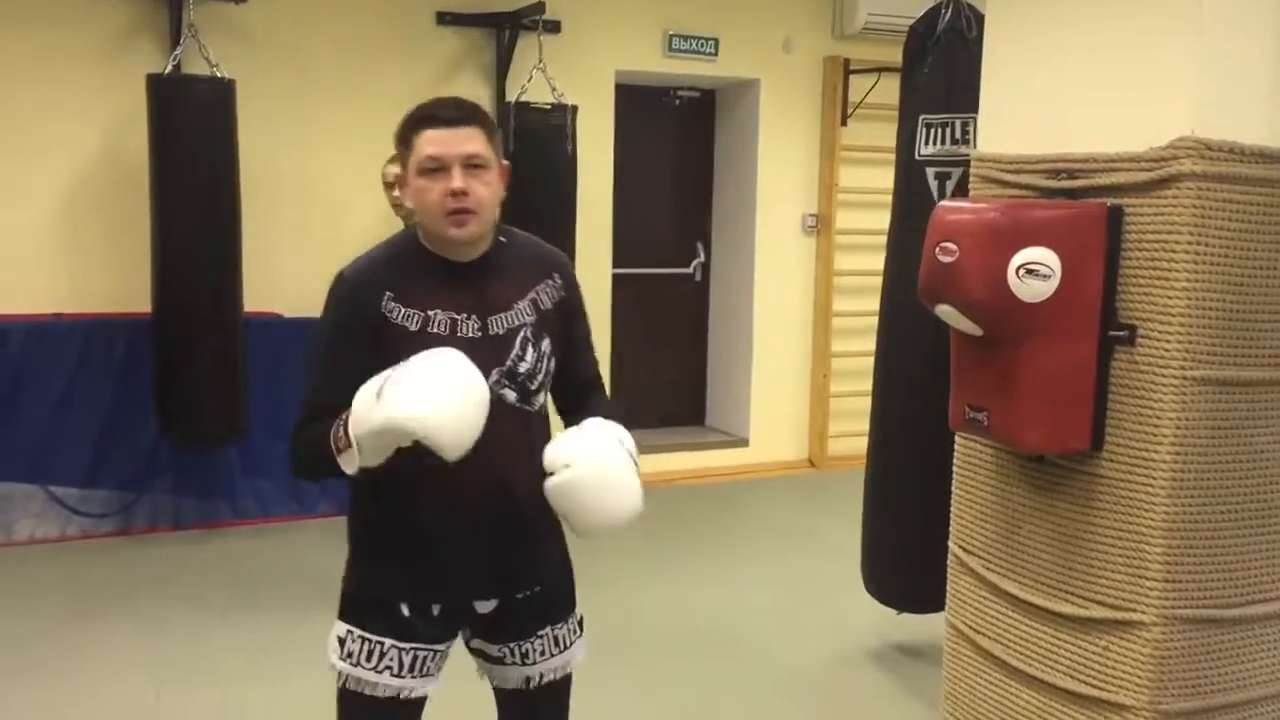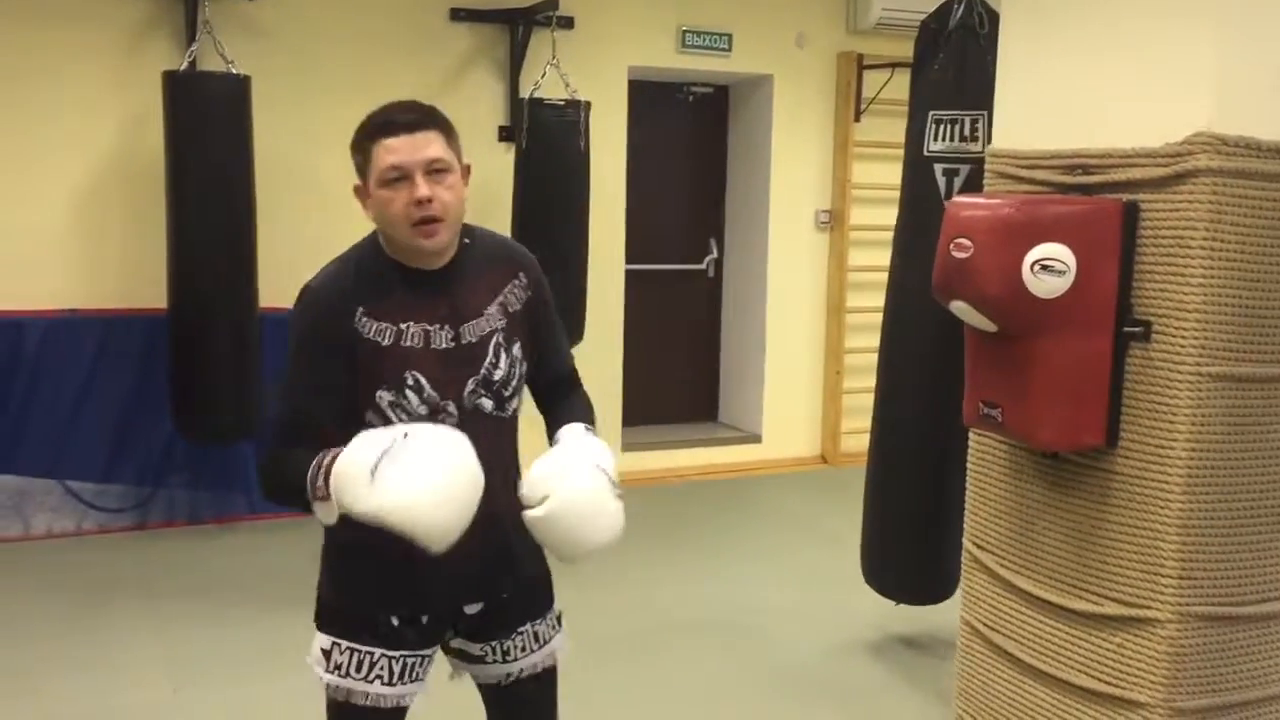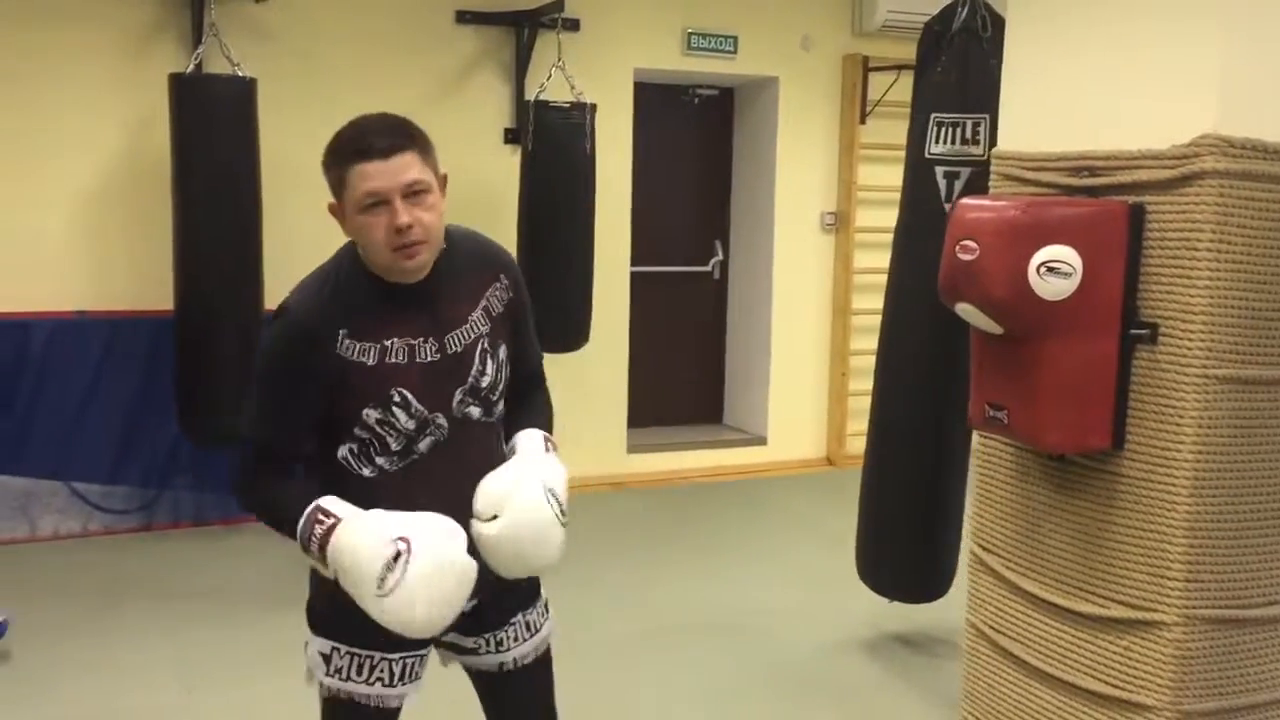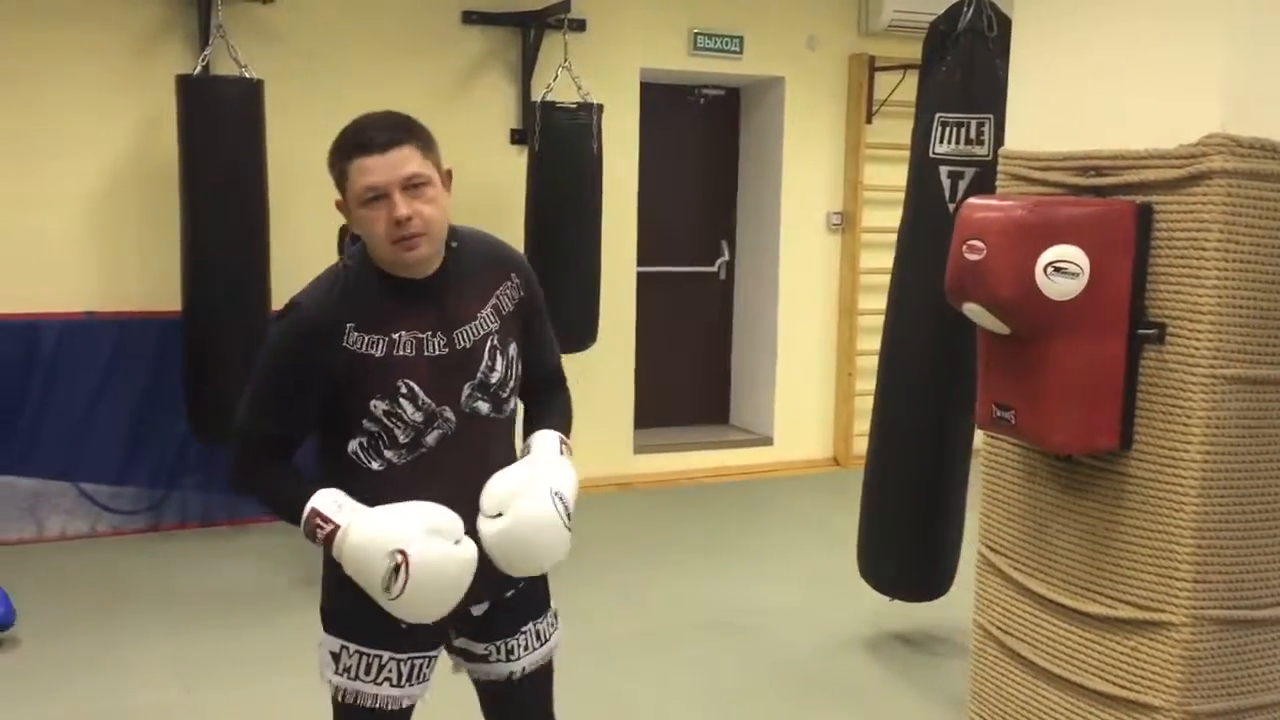
dt=0.2s
person 1, frame 1
left shoulder: (547, 273)
right shoulder: (367, 288)
left elbow: (583, 392)
right elbow: (308, 450)
left wrist: (602, 440)
right wrist: (369, 424)
left hip: (526, 558)
right hip: (398, 573)
person 1, frame 2
left shoulder: (512, 271)
right shoulder: (333, 302)
left elbow: (560, 386)
right elbow: (282, 465)
left wrist: (580, 449)
right wrist: (345, 476)
left hip: (504, 560)
right hip: (377, 585)
person 1, frame 3
left shoulder: (491, 271)
right shoulder: (311, 321)
left elbow: (528, 385)
right elbow: (262, 478)
left wrist: (534, 458)
right wrist: (339, 537)
left hip: (494, 557)
right hip: (368, 587)
person 1, frame 4
left shoulder: (503, 270)
right shoulder: (322, 317)
left elbow: (546, 387)
right elbow: (255, 462)
left wrist: (548, 459)
right wrist: (342, 528)
left hip: (505, 561)
right hip: (377, 587)
